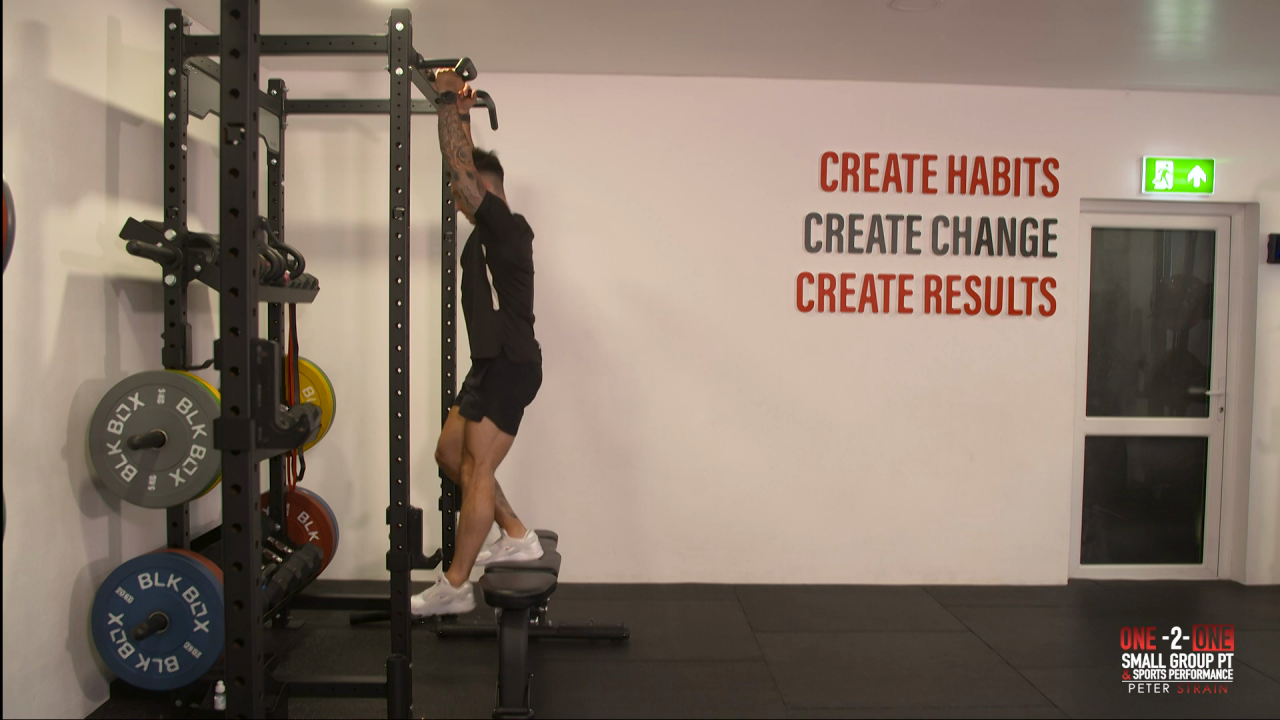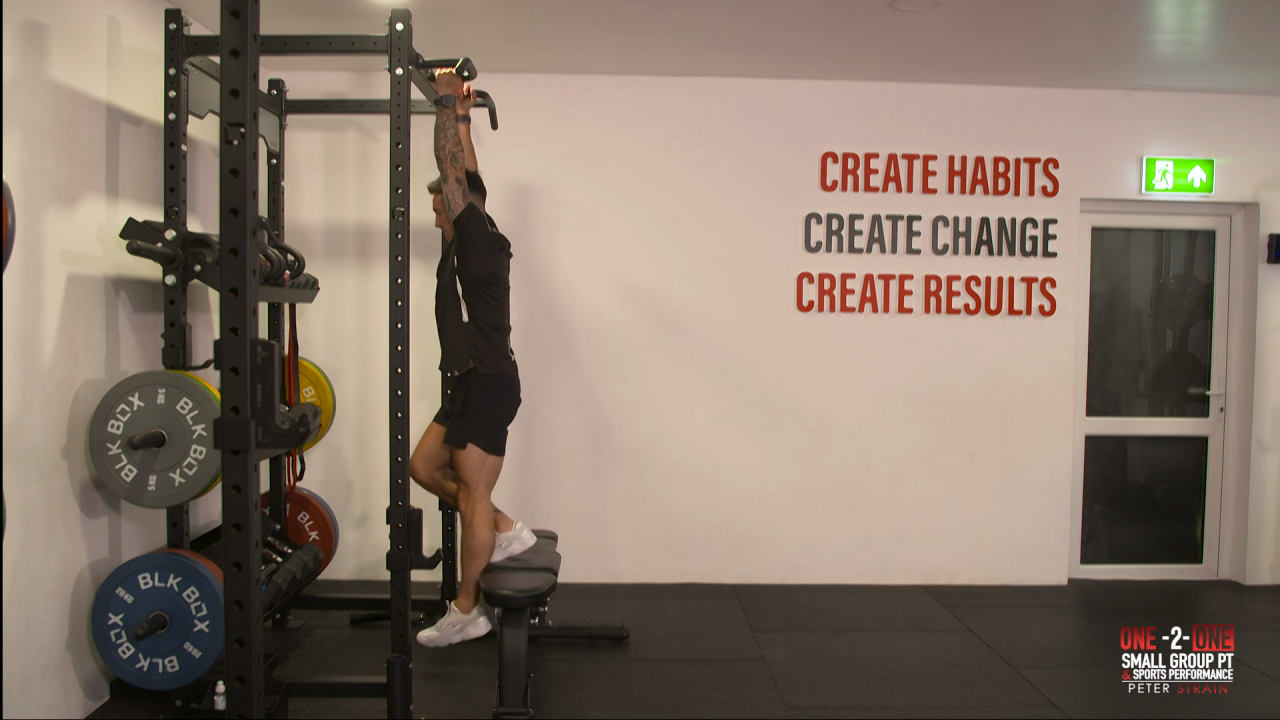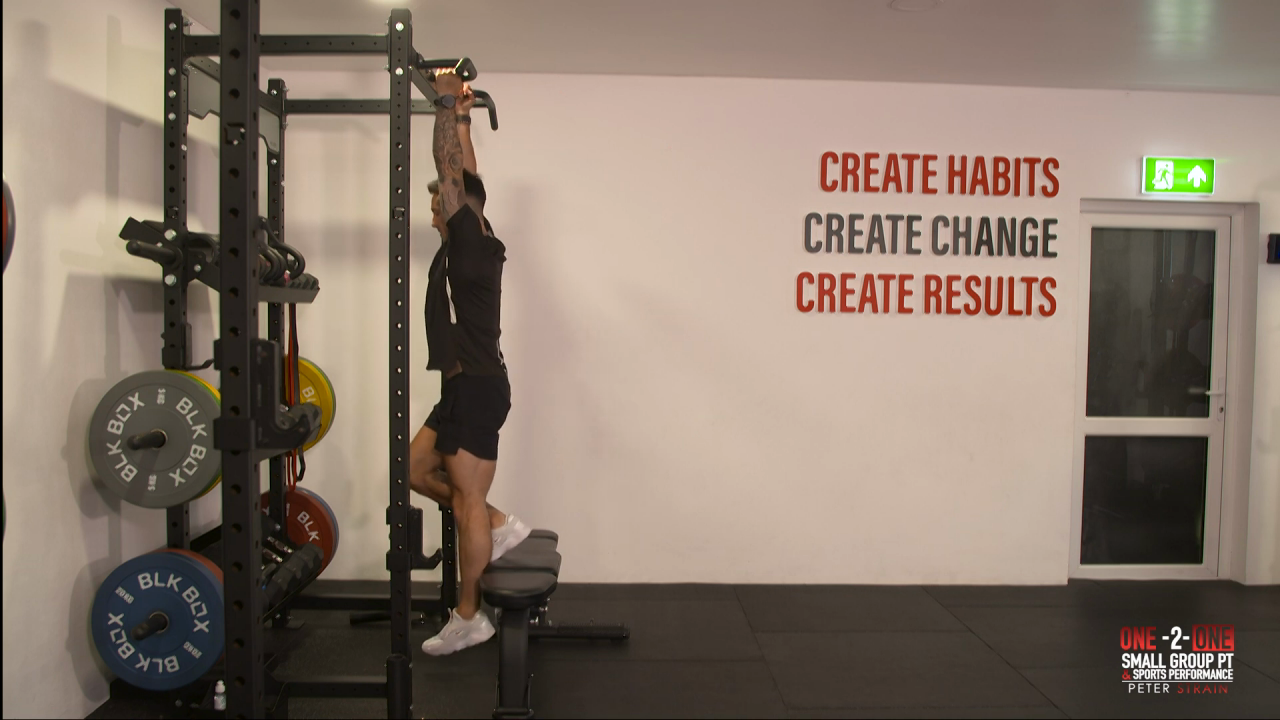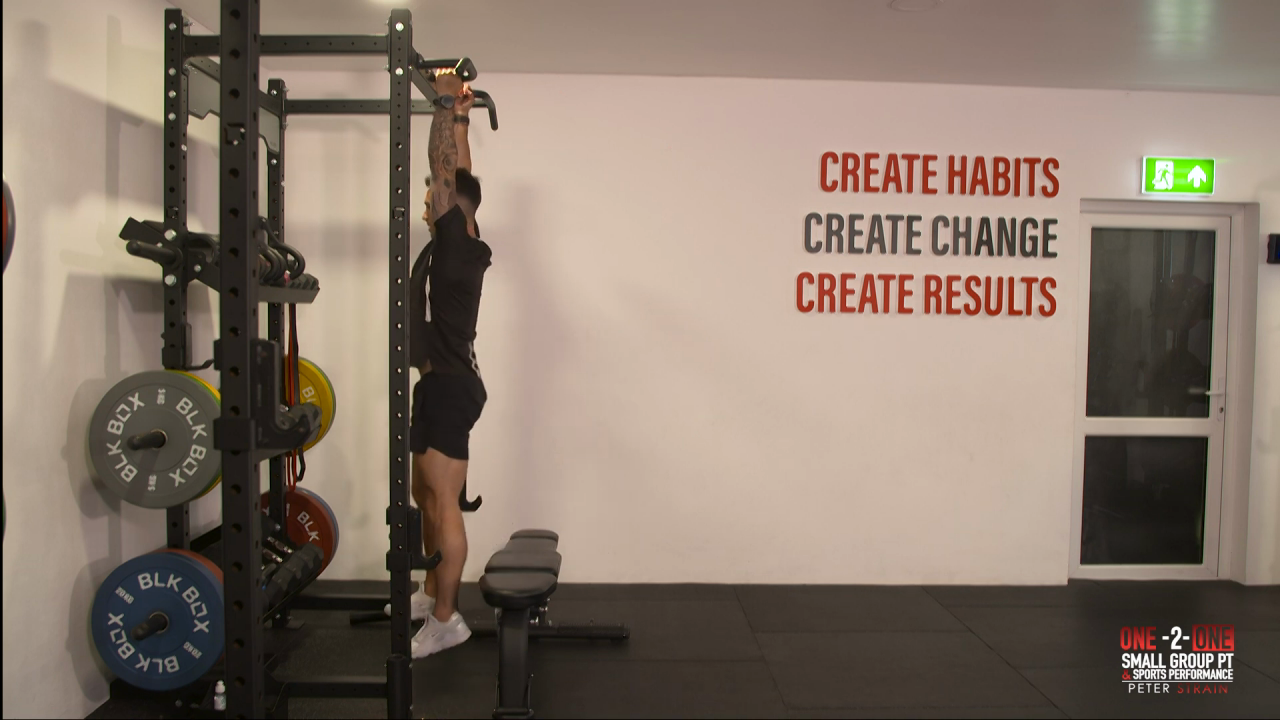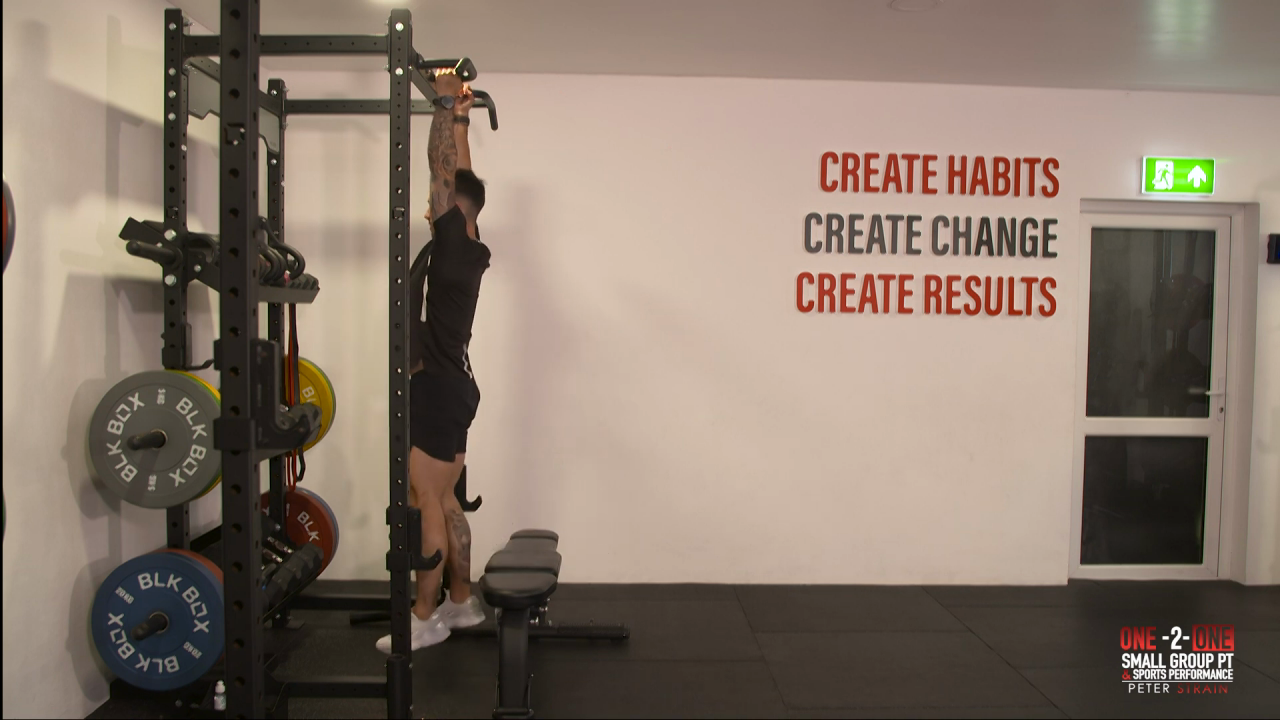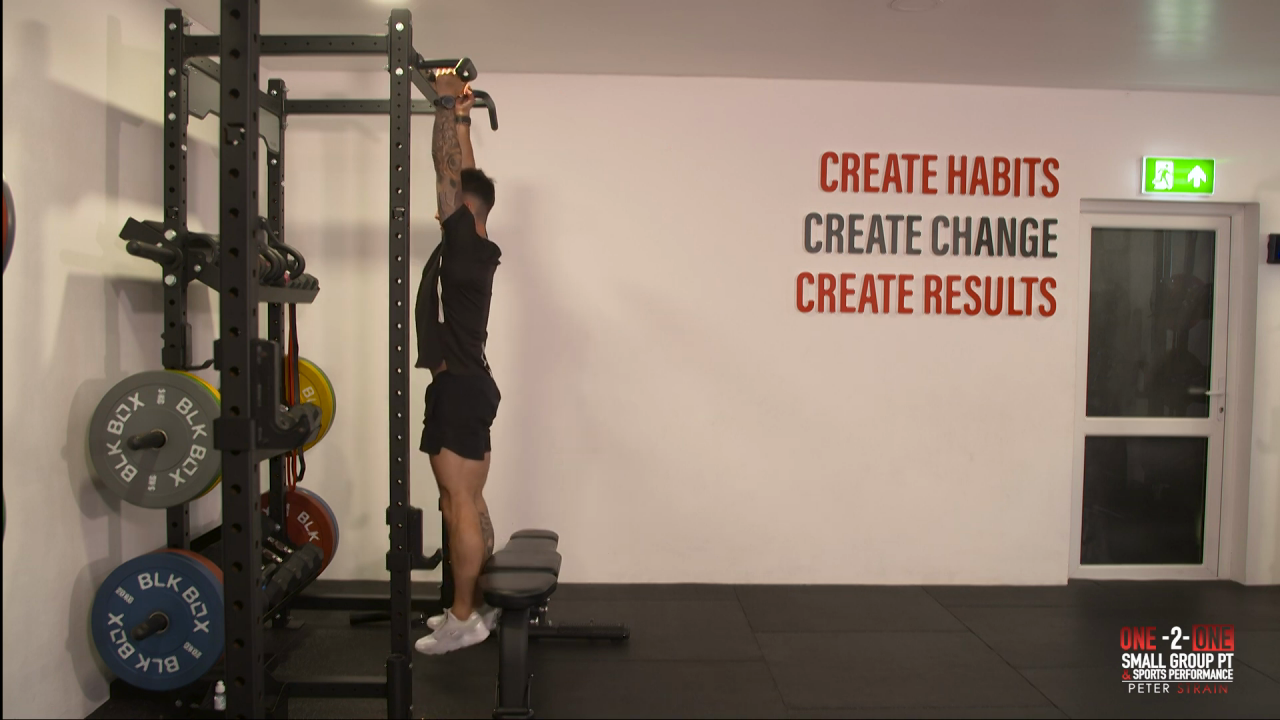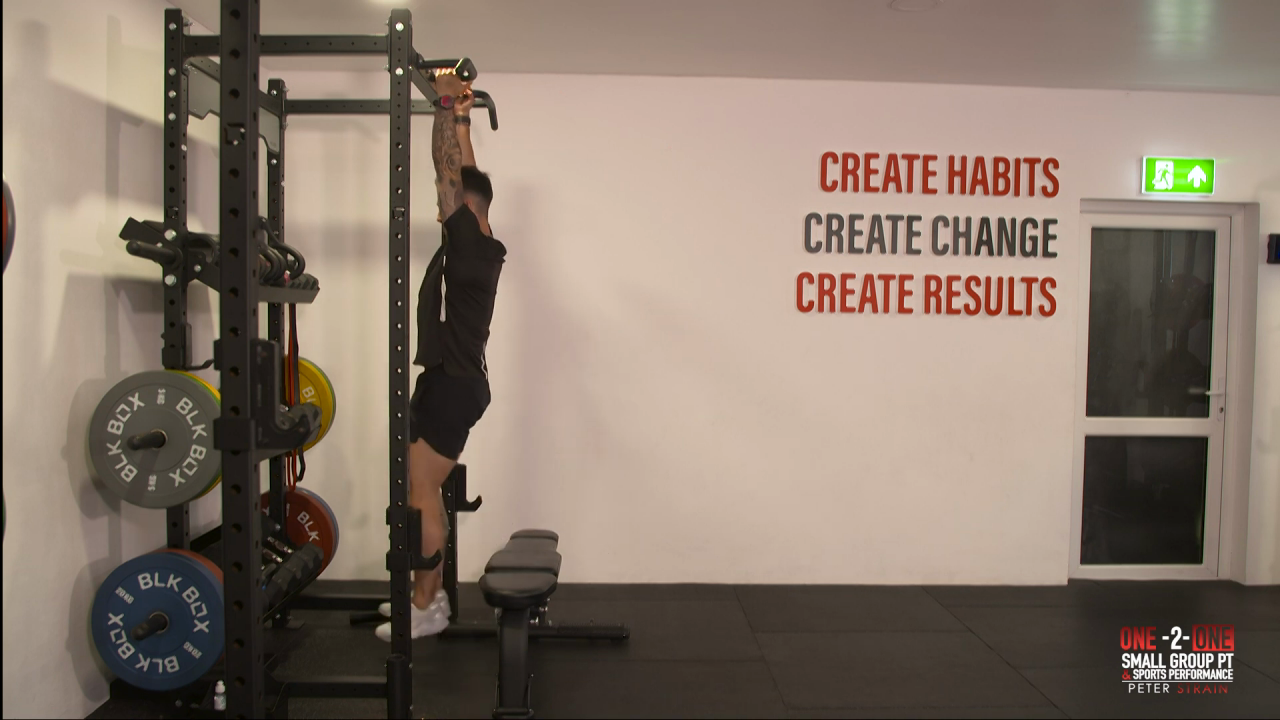
dt=0.7s
person 1, frame 1
left shoulder: (506, 226)
right shoulder: (489, 231)
left elbow: (459, 165)
right elbow: (465, 167)
left wrist: (448, 100)
right wrist: (460, 112)
left hip: (510, 365)
right hip: (492, 364)
left knee: (475, 471)
right knee: (451, 456)
left ankle: (455, 585)
right ankle: (517, 536)
person 1, frame 2
left shoulder: (477, 239)
right shoulder: (475, 242)
left elbow: (452, 170)
right elbow: (464, 173)
left wrist: (448, 104)
right wrist: (461, 116)
left hip: (487, 384)
right hip: (473, 382)
left knee: (472, 495)
right knee: (424, 466)
left ankle: (465, 613)
right ankle: (504, 531)
person 1, frame 3
left shoulder: (469, 240)
right shoulder: (471, 242)
left elbow: (450, 169)
right elbow: (462, 173)
left wrist: (449, 105)
right wrist: (461, 116)
left hip: (476, 387)
right hip: (466, 386)
left knee: (467, 501)
right knee: (415, 470)
left ankle: (468, 618)
right ankle: (498, 525)
person 1, frame 4
left shoulder: (454, 240)
right shoulder: (461, 244)
left elbow: (443, 167)
right elbow: (457, 172)
left wrist: (446, 103)
right wrist: (461, 117)
left hip: (447, 386)
right hip: (446, 383)
left knee: (441, 503)
right knee: (429, 497)
left ankle: (444, 620)
right ankle: (434, 592)
person 1, frame 5
left shoulder: (452, 243)
right shoulder: (465, 246)
left elbow: (442, 170)
right elbow: (457, 175)
left wrist: (445, 106)
right wrist: (458, 117)
left hip: (436, 388)
right hip: (448, 385)
left knee: (423, 506)
right knee: (442, 501)
left ankle: (424, 618)
right ankle: (461, 600)
person 1, frame 6
left shoulder: (463, 243)
right shoulder: (473, 248)
left elbow: (446, 170)
right elbow: (462, 174)
left wrist: (446, 106)
right wrist: (459, 117)
left hip: (458, 387)
right hip: (467, 384)
left knee: (459, 506)
right knee: (468, 503)
left ankle: (463, 619)
right ankle: (476, 606)
person 1, frame 7
left shoulder: (467, 241)
right shoulder: (477, 246)
left elbow: (448, 172)
right elbow: (461, 172)
left wrist: (446, 106)
right wrist: (460, 116)
left hip: (452, 384)
right hip: (456, 380)
left knee: (420, 496)
right knee: (423, 493)
left ankle: (425, 607)
right ankle: (428, 593)
